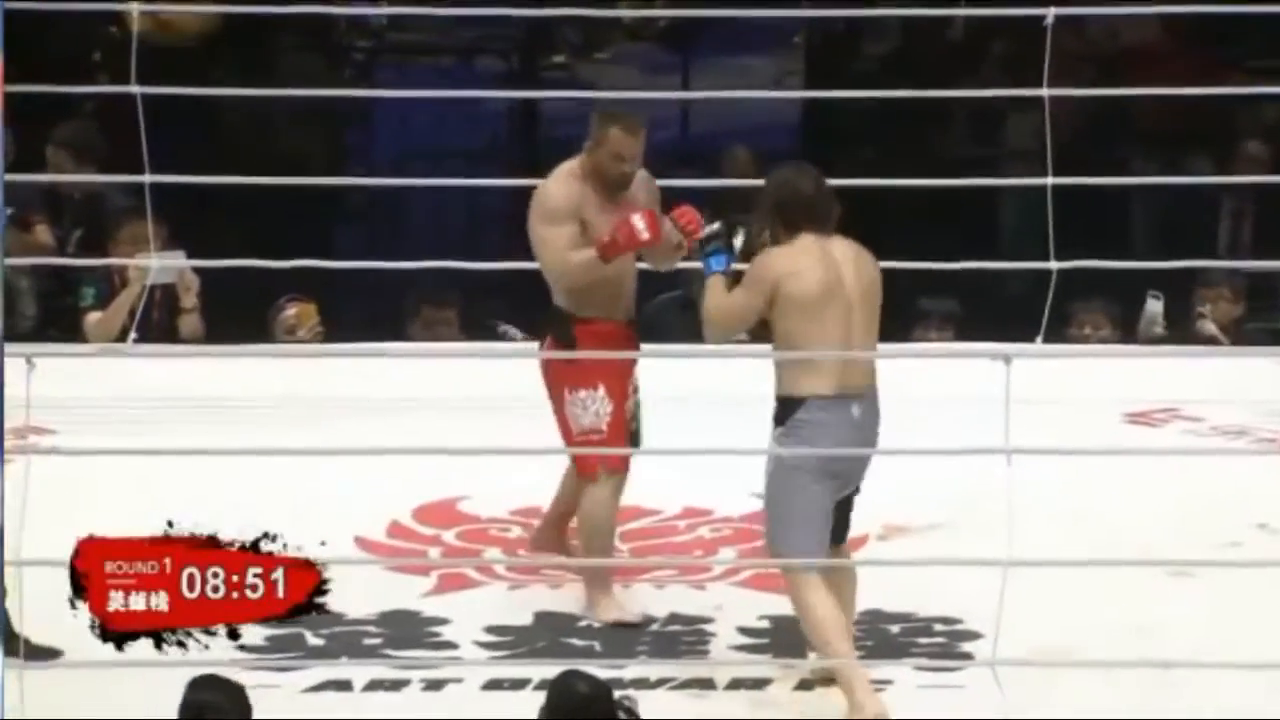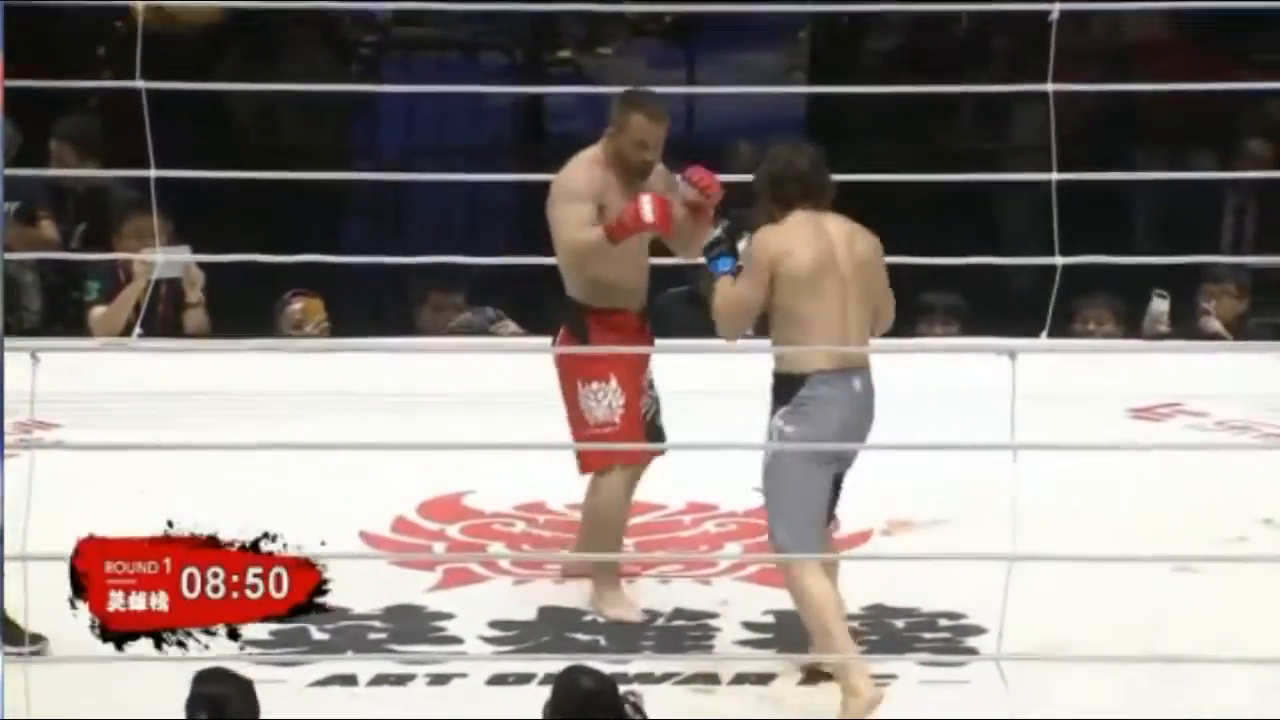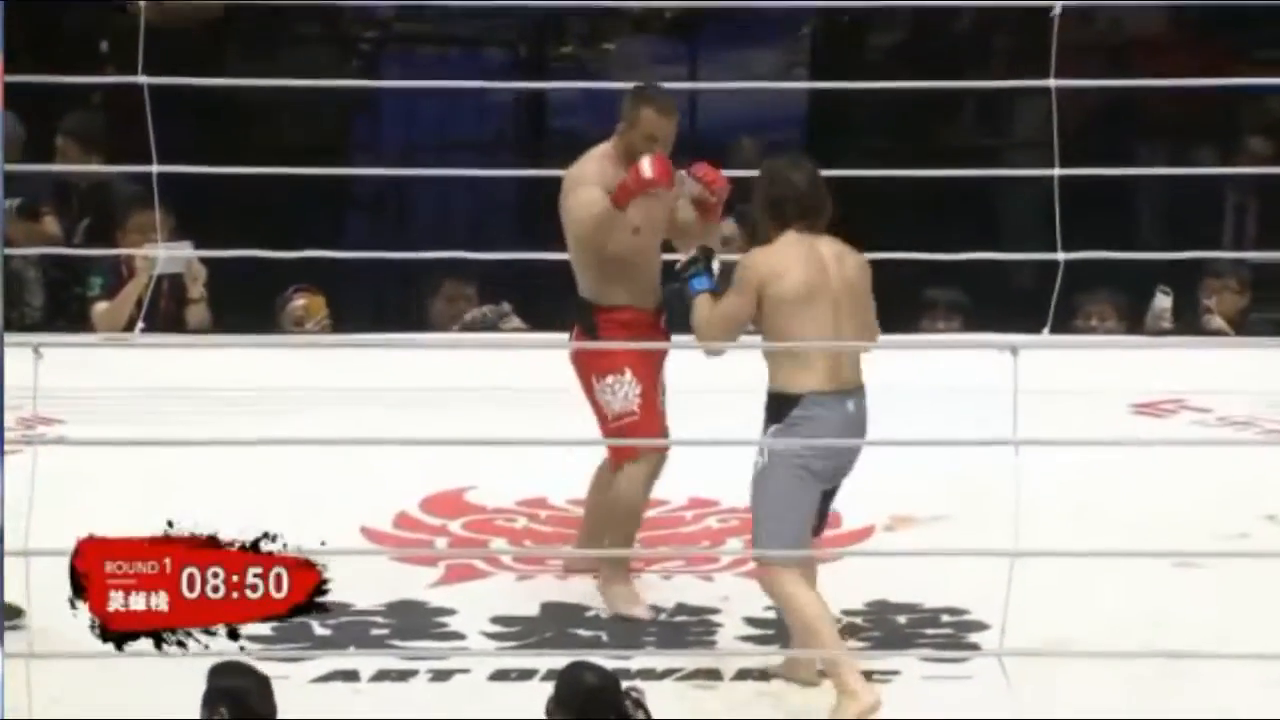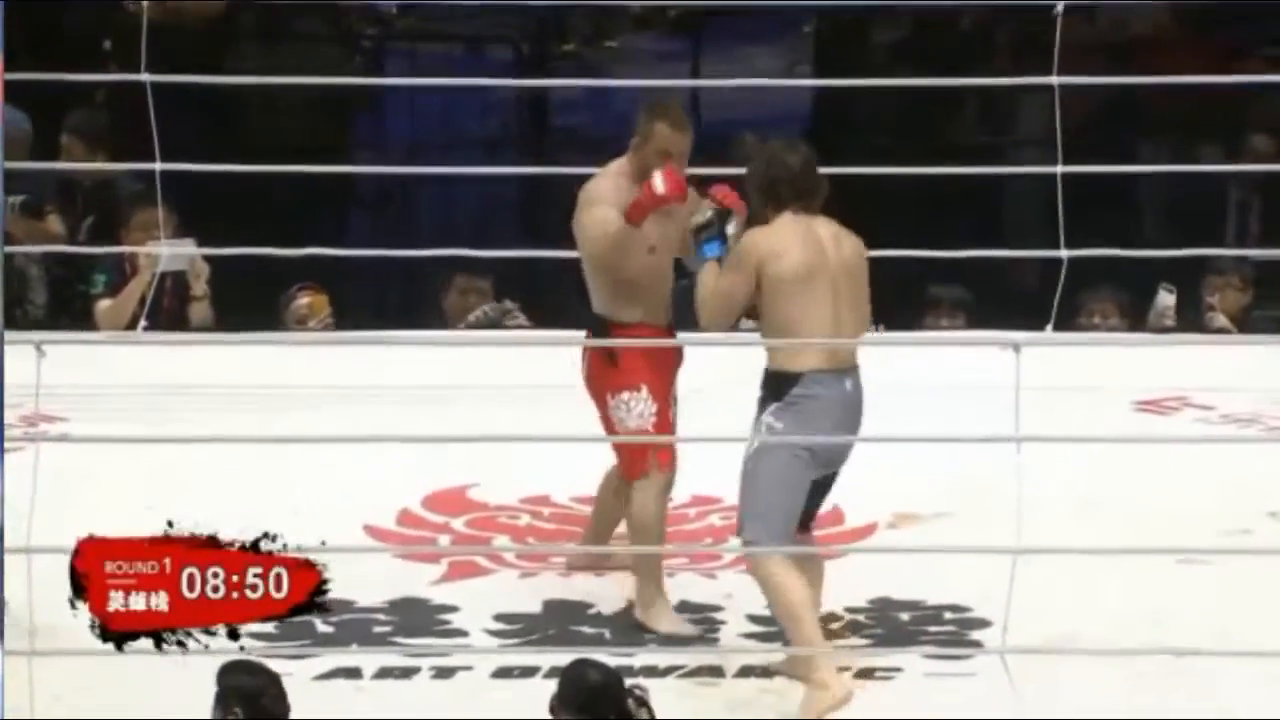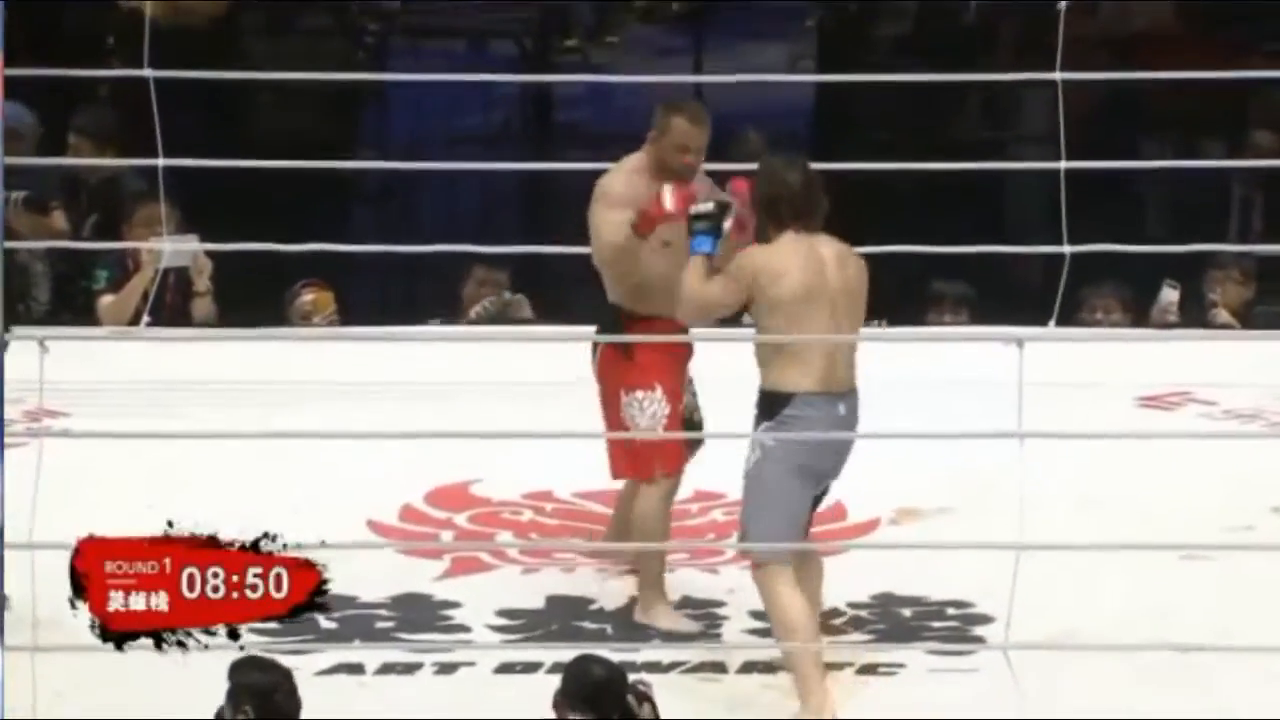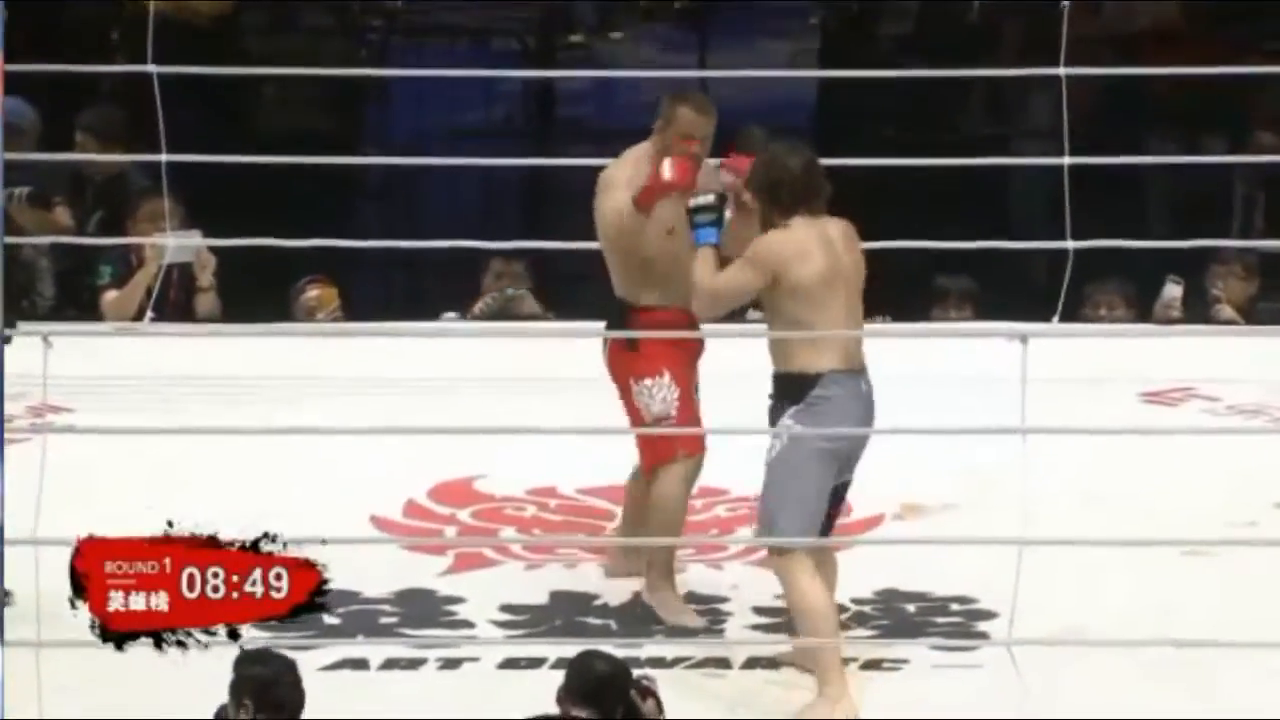
dt=0.2s
person 1, frame 1
left shoulder: (774, 264)
right shoulder: (863, 261)
left elbow: (716, 328)
left wrist: (716, 263)
left hip: (809, 422)
right hip: (861, 415)
left knee: (801, 570)
right knee: (829, 542)
right ankle: (843, 657)
person 1, frame 2
left shoulder: (771, 241)
right shoulder: (863, 239)
left elbow: (730, 325)
right elbow: (882, 320)
left wrist: (722, 262)
left hip: (806, 399)
right hip: (857, 392)
left knee: (796, 555)
right knee: (814, 525)
right ankle: (832, 646)
person 1, frame 3
left shoulder: (761, 263)
right shoulder: (853, 261)
left elbow: (711, 341)
left wrist: (698, 281)
left hip: (800, 419)
right hip: (850, 413)
left knee: (777, 568)
right knee: (797, 540)
right ankle: (804, 657)
person 1, frame 4
left shoulder: (759, 242)
right shoulder: (849, 243)
left elbow: (713, 317)
left wrist: (711, 248)
left hip: (796, 400)
right hip: (846, 395)
left knee: (763, 550)
right knee: (795, 528)
right ankle: (807, 655)
person 1, frame 5
left shoulder: (759, 261)
right shoulder: (850, 261)
left elbow: (691, 310)
left wrist: (702, 240)
left hip: (791, 417)
right hip: (840, 413)
left knee: (770, 563)
right knee: (792, 532)
right ankle: (807, 655)
person 1, frame 6
left shoulder: (776, 246)
right shoulder: (844, 234)
left elbow: (705, 301)
left wrist: (706, 233)
left hip: (811, 403)
right hip: (853, 396)
left knee: (789, 551)
right knee: (813, 530)
right ankle: (815, 647)
person 2, frame 1
left shoulder: (641, 186)
right shoulder: (558, 194)
left elbow: (661, 260)
right elbow: (560, 272)
left wrist: (680, 236)
right wrist: (612, 246)
left hip: (619, 334)
right hip: (578, 341)
left knee: (598, 454)
right knee: (606, 467)
left ankle: (549, 532)
right ankle: (600, 593)
person 2, frame 2
left shoulder: (656, 177)
right shoulder: (578, 179)
left elbow: (685, 246)
right elbow: (572, 253)
left wrist: (701, 208)
right wrist: (621, 227)
left hip: (632, 328)
right hip: (592, 334)
left knee: (635, 452)
right knee: (617, 461)
left ankle: (585, 553)
right ankle: (606, 589)
person 2, frame 3
left shoulder: (663, 176)
right shoulder: (589, 173)
left elbow: (691, 242)
right elbow: (582, 232)
left wrist: (710, 205)
right wrist: (625, 193)
left hip: (646, 325)
right hip: (605, 331)
left knee: (636, 450)
right knee: (643, 451)
left ankle: (588, 548)
right ankle: (615, 578)
person 2, frame 4
left shoulder: (677, 193)
right shoulder: (604, 191)
right elbow: (598, 252)
right wrist: (639, 209)
left hip: (657, 339)
right hip: (618, 346)
left knee: (638, 461)
right knee: (655, 467)
left ankle: (590, 549)
right ankle: (651, 600)
person 2, frame 5
left shoulder: (697, 185)
right shoulder: (621, 186)
left elbow: (724, 253)
right elbow: (608, 258)
left wrist: (740, 217)
right wrist: (646, 221)
left hip: (667, 335)
right hip: (631, 342)
left knee: (669, 451)
right knee: (658, 468)
left ankle: (619, 540)
right ankle: (651, 599)
person 2, frame 6
left shoulder: (702, 178)
right shoulder: (625, 175)
right elbow: (612, 237)
right wrist: (649, 197)
left hip: (680, 329)
right hip: (641, 333)
left knee: (663, 452)
right knee: (681, 454)
left ankle: (629, 552)
right ankle: (660, 586)
